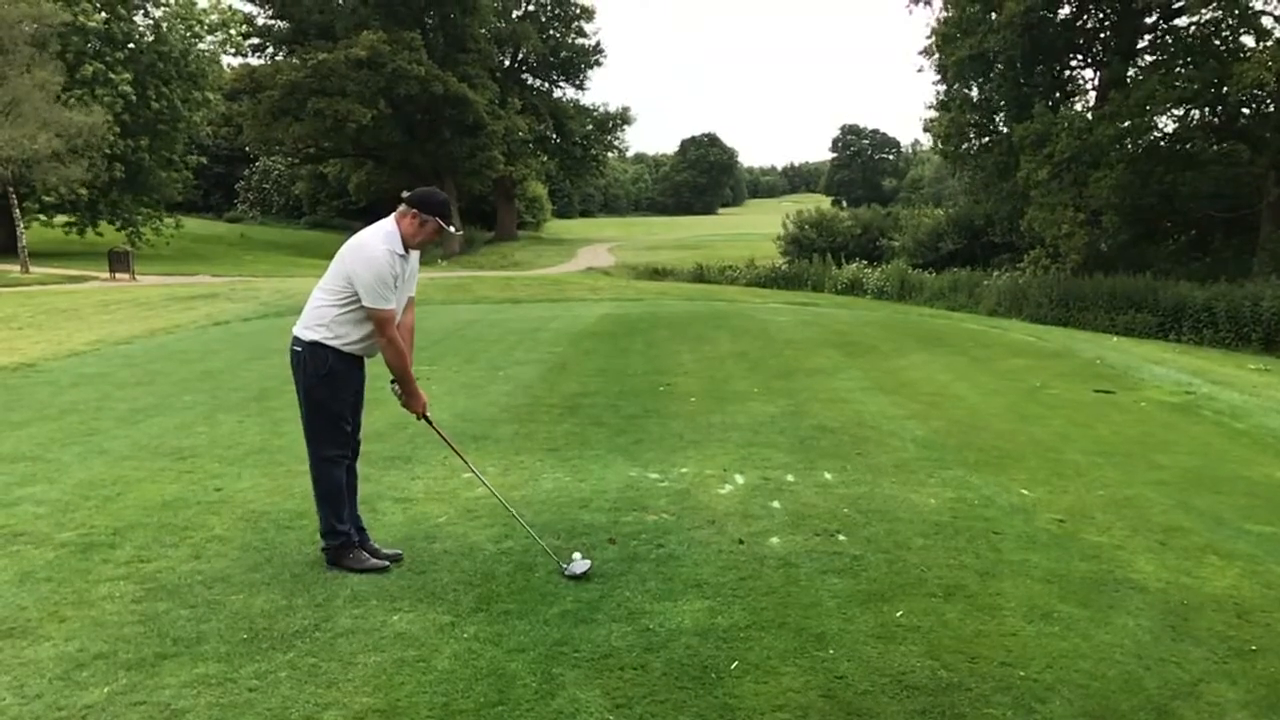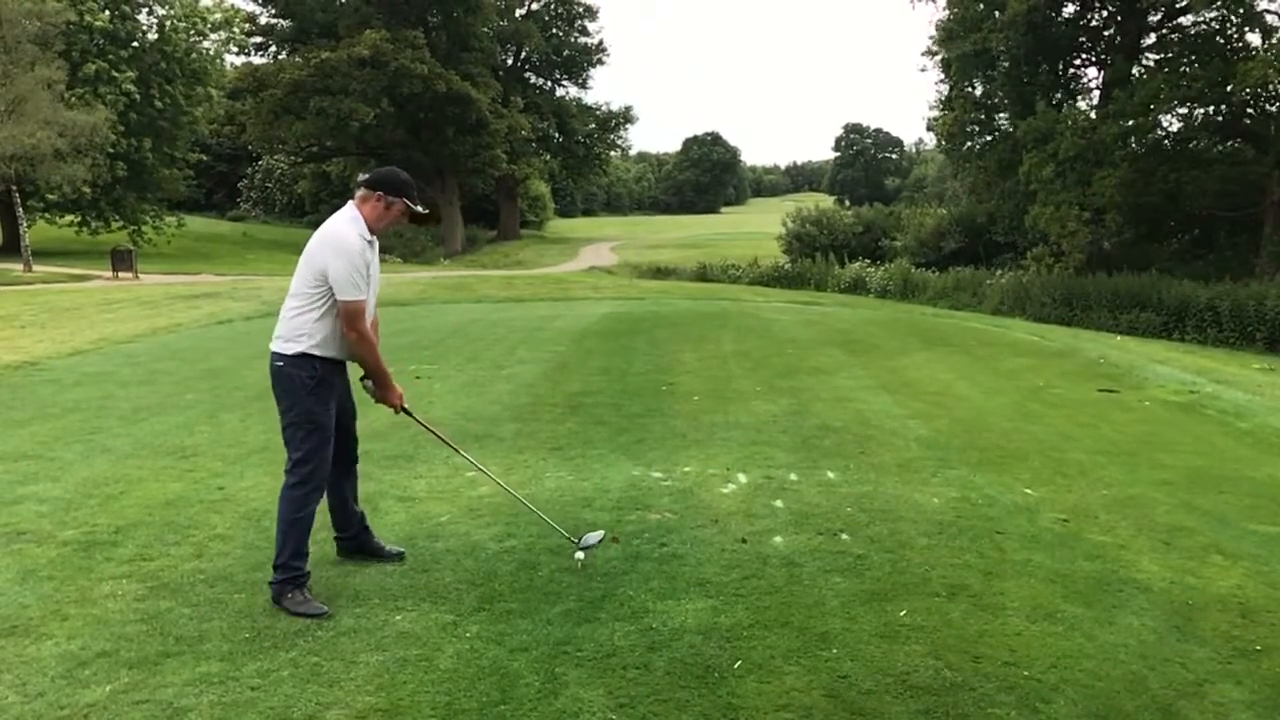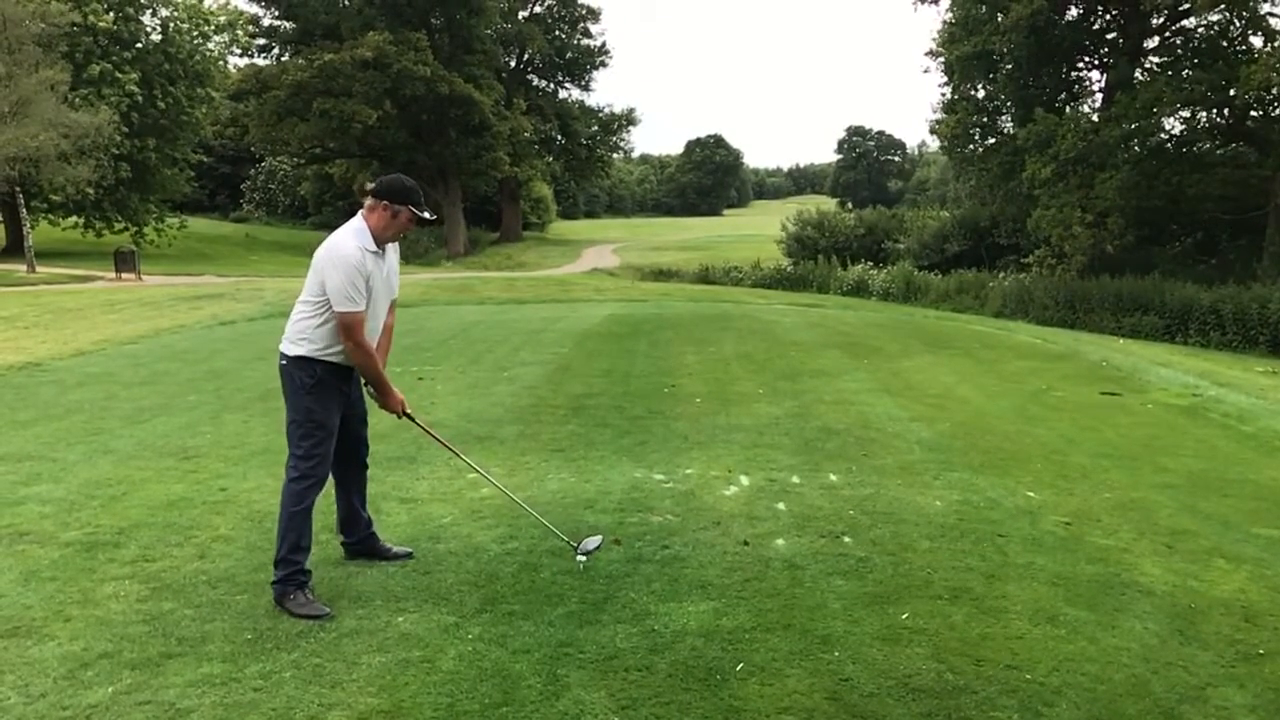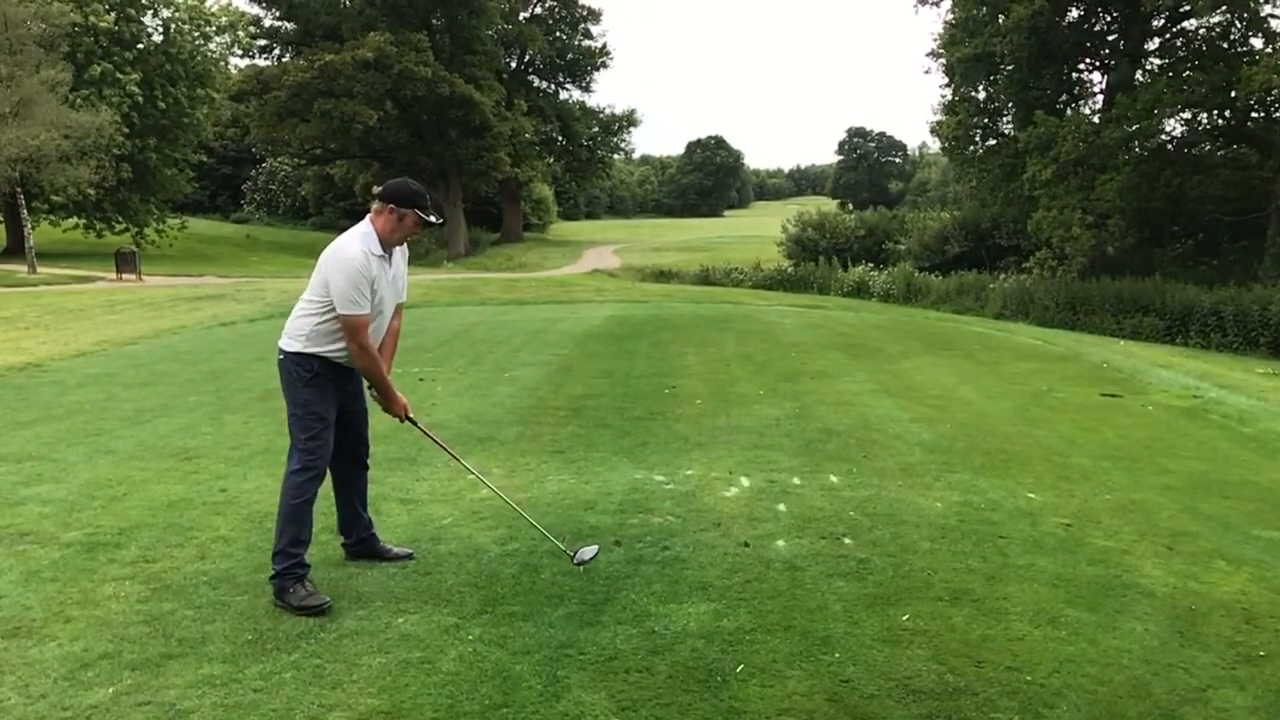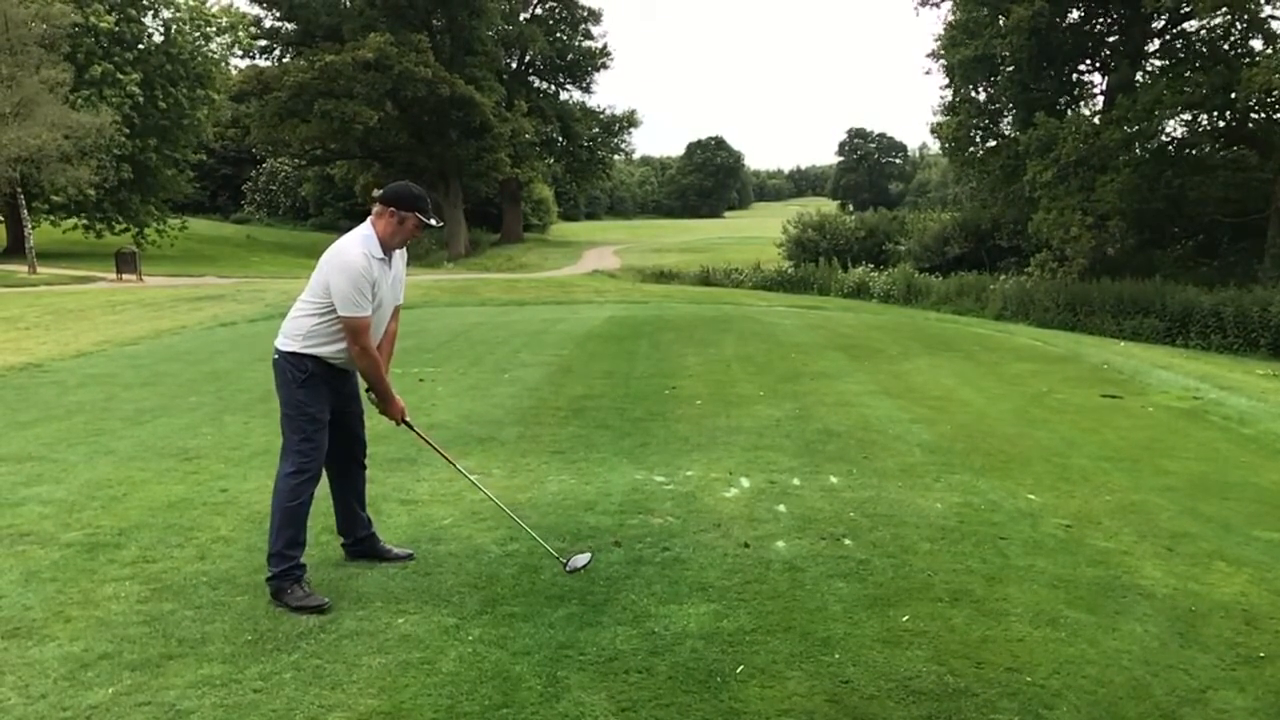
dt=1s
person 1, frame 1
left shoulder: (408, 249)
right shoulder: (376, 253)
left elbow: (404, 316)
right elbow: (386, 335)
left wrist: (407, 380)
right wrist: (412, 390)
left hip: (346, 354)
right hip: (320, 352)
left knee: (346, 449)
right knee: (330, 450)
left ankle: (352, 537)
right ankle: (339, 544)
person 1, frame 2
left shoulder: (363, 236)
right shoulder: (346, 242)
left elbow: (367, 315)
right elbow: (354, 330)
left wrist: (377, 375)
right wrist: (385, 383)
left hip: (328, 362)
right hip: (303, 364)
left knee: (343, 454)
right knee: (308, 470)
left ankle: (353, 537)
right ankle: (288, 580)
person 1, frame 3
left shoulder: (388, 247)
right shoulder: (347, 253)
left elbow: (386, 314)
right elbow: (354, 339)
left wrist: (379, 376)
right wrist: (386, 390)
left hip: (343, 366)
right hip: (310, 366)
left knee: (353, 457)
right knee: (309, 469)
left ankle: (359, 538)
right ankle: (289, 581)
person 1, frame 4
left shoulder: (397, 251)
right shoulder: (352, 257)
left elbow: (392, 318)
right elbow: (359, 342)
left wrist: (383, 378)
right wrist: (389, 394)
left hip: (343, 365)
right hip: (309, 362)
left knee: (353, 455)
right knee: (309, 462)
left ankle: (359, 539)
right ankle: (288, 576)
person 1, frame 5
left shoulder: (396, 254)
right shoulder: (354, 259)
left elbow: (389, 321)
right elbow: (361, 345)
left wrist: (380, 383)
right wrist: (387, 397)
left hip: (338, 366)
right hip: (304, 363)
left knee: (350, 455)
right knee: (303, 464)
left ankle: (359, 539)
right ankle: (284, 576)
